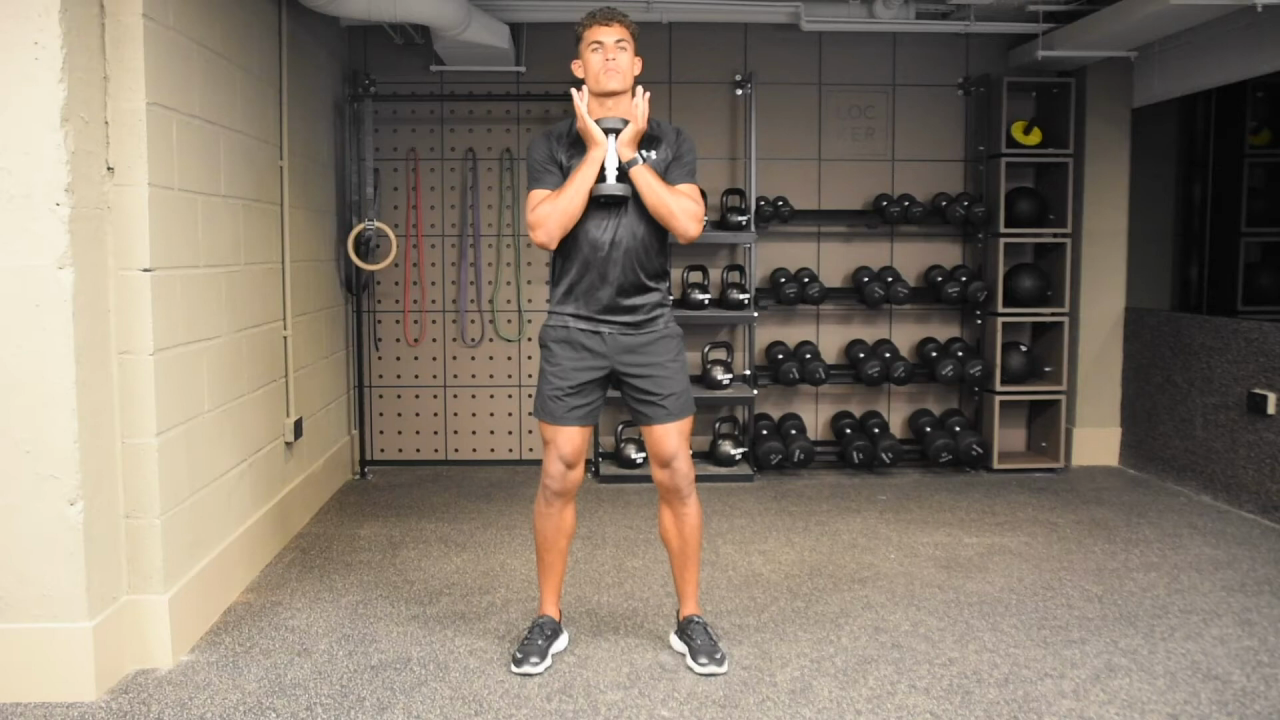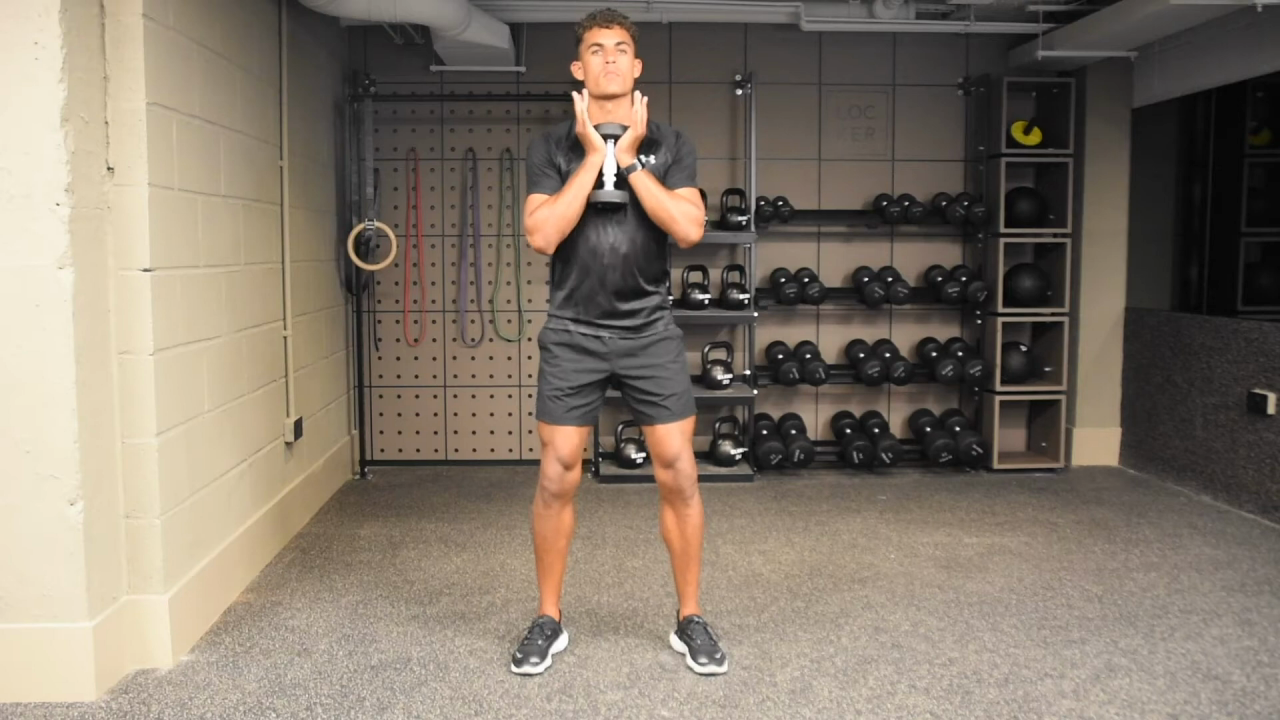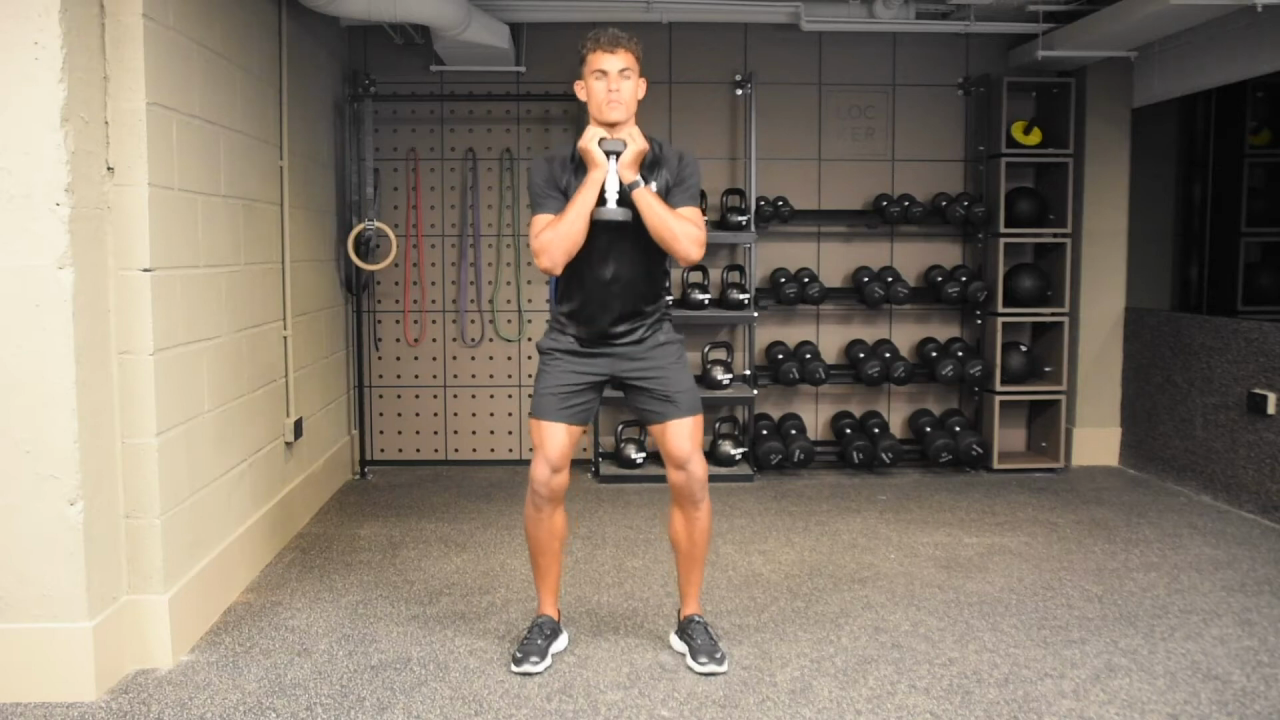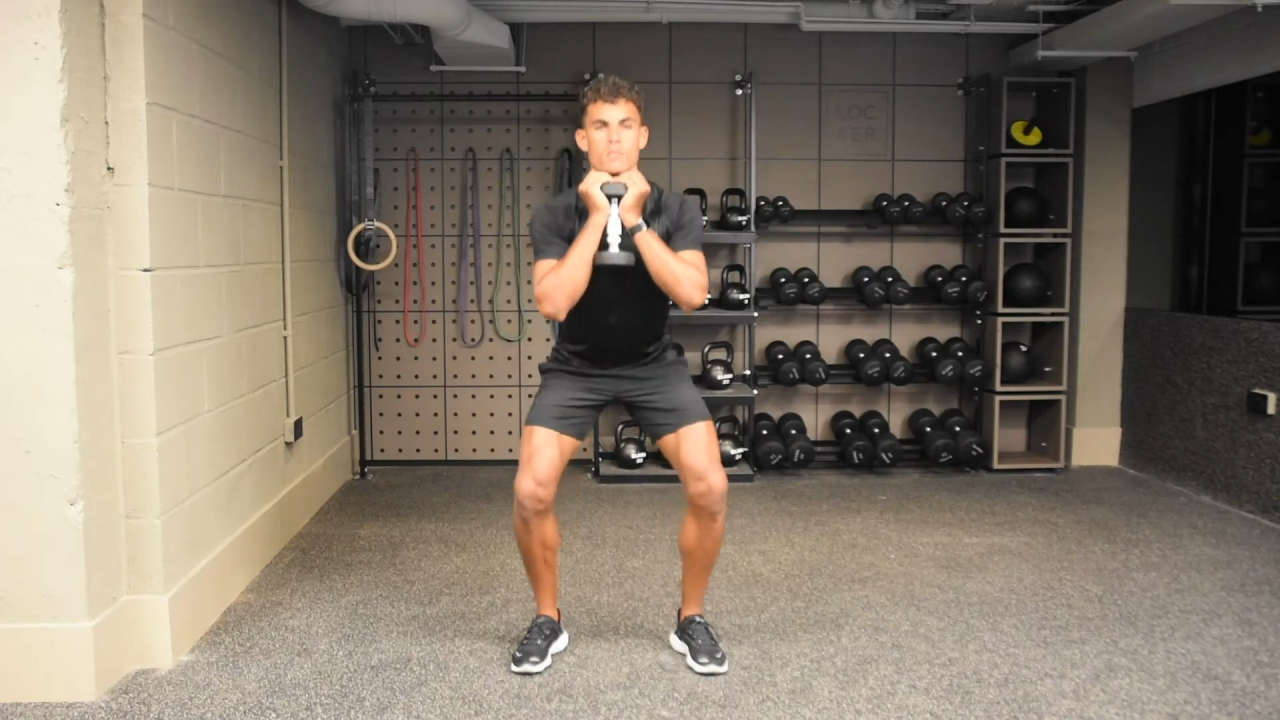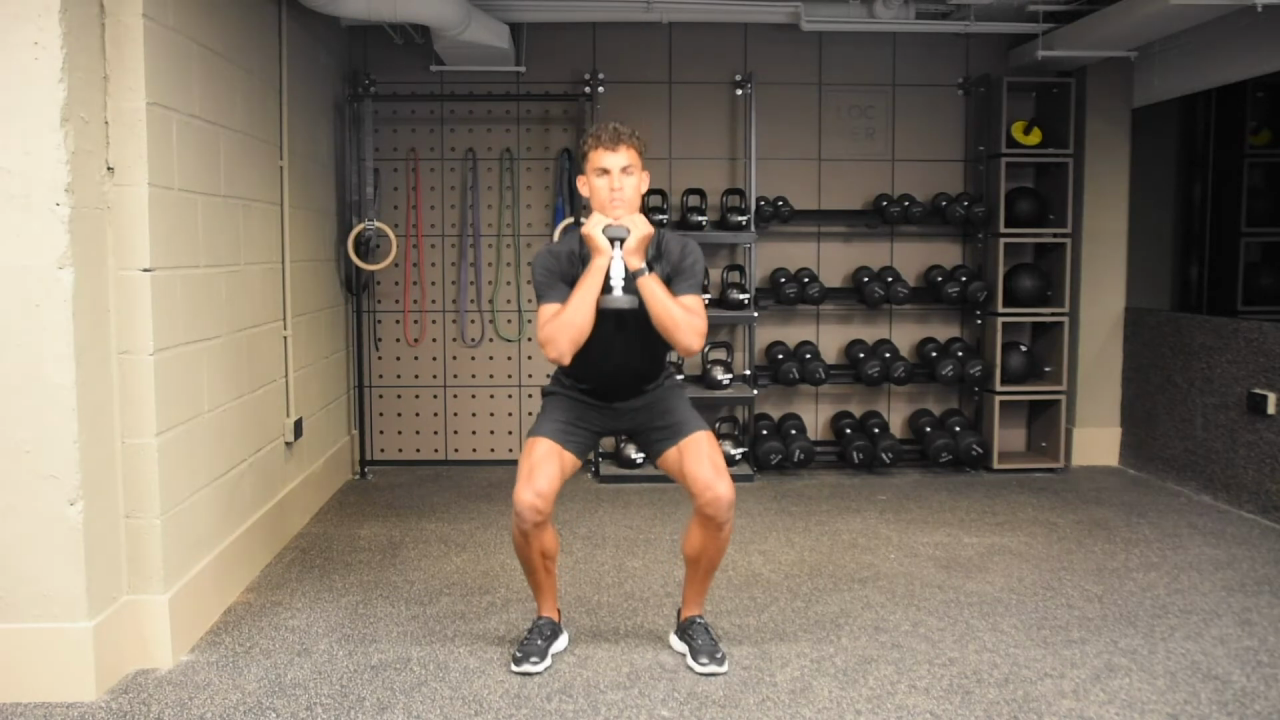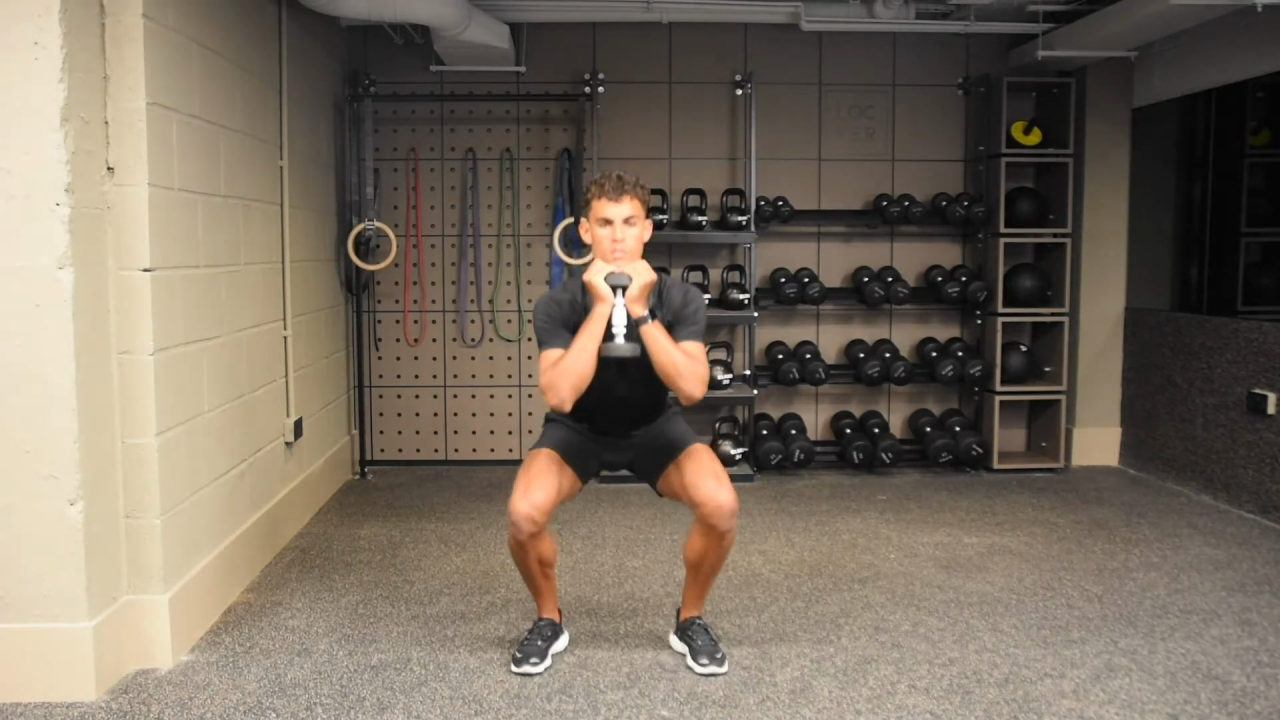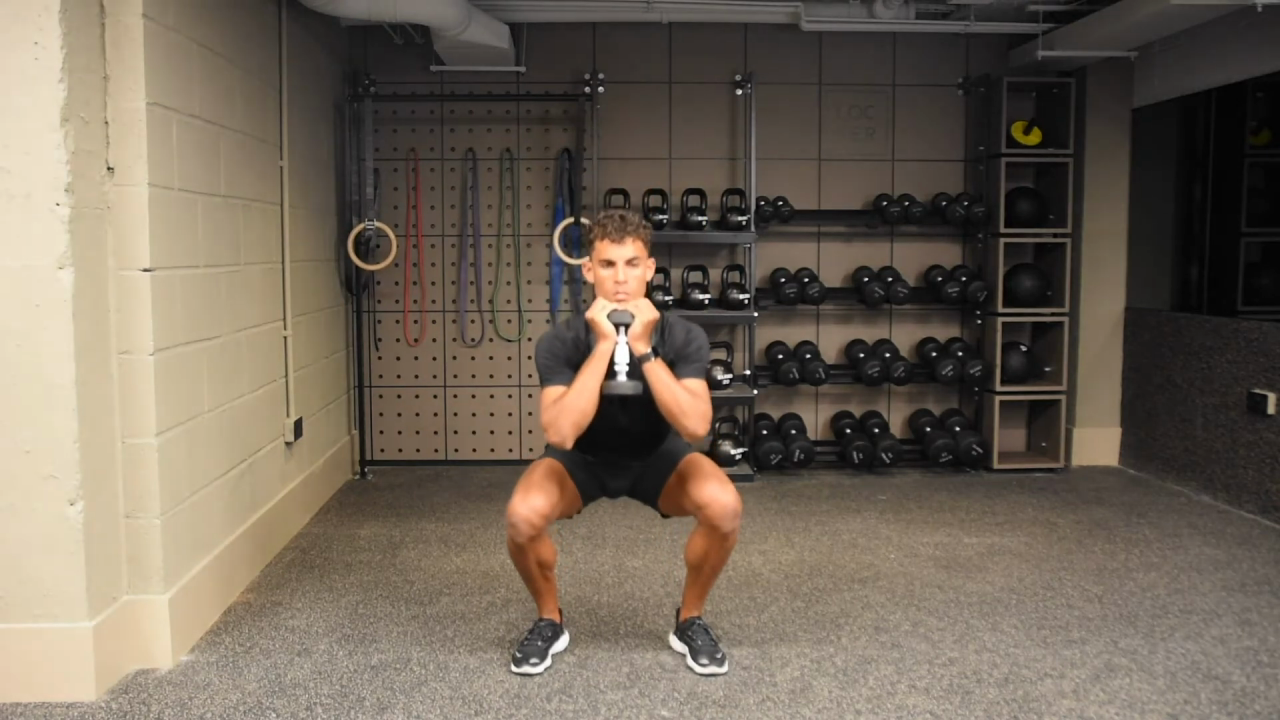
dt=0.4s
person 1, frame 1
left shoulder: (669, 141)
right shoulder: (553, 144)
left elbow: (689, 224)
right elbow: (543, 231)
left wrist: (629, 155)
right wrist: (594, 152)
left hip: (650, 329)
right hip: (574, 329)
left knee: (675, 473)
right knee: (560, 475)
left ankle: (689, 620)
right ankle: (548, 620)
person 1, frame 2
left shoulder: (669, 144)
right shoulder: (551, 147)
left elbow: (689, 228)
right elbow: (541, 236)
left wrist: (629, 161)
right wrist: (593, 157)
left hip: (649, 331)
right hip: (573, 333)
left knee: (678, 474)
right knee: (558, 476)
left ankle: (690, 619)
right ankle: (548, 620)
person 1, frame 3
left shoulder: (673, 165)
right shoulder: (553, 169)
left elbow: (691, 249)
right elbow: (549, 257)
left wrist: (631, 176)
right wrist: (595, 174)
left hip: (650, 337)
right hip: (573, 341)
left knee: (690, 475)
right knee: (546, 478)
left ankle: (690, 619)
right ankle: (548, 619)
person 1, frame 4
left shoulder: (676, 210)
right shoulder: (555, 216)
left elbow: (692, 294)
right elbow: (552, 304)
left wrist: (635, 222)
right wrist: (596, 218)
left hip: (653, 365)
right hip: (576, 367)
left knee: (709, 487)
right knee: (532, 491)
left ankle: (691, 620)
right ankle: (547, 620)
person 1, frame 5
left shoulder: (678, 253)
right shoulder: (557, 259)
left elbow: (691, 341)
right elbow: (557, 350)
left wrist: (637, 266)
right wrist: (599, 261)
left hip: (652, 393)
right hip: (577, 396)
left knee: (718, 496)
right knee: (529, 503)
left ankle: (690, 620)
right ankle: (548, 621)
person 1, frame 6
left shoulder: (680, 298)
right shoulder: (559, 304)
left elbow: (693, 388)
right elbow: (558, 397)
left wrist: (640, 312)
right wrist: (601, 308)
left hip: (654, 427)
right hip: (579, 430)
left knee: (721, 505)
right knee: (525, 512)
left ankle: (690, 620)
right ankle: (548, 621)
person 1, frame 7
left shoulder: (683, 337)
right shoulder: (561, 342)
left elbow: (696, 426)
right elbow: (560, 435)
left wrist: (644, 349)
right wrist: (603, 346)
left hip: (655, 455)
right hip: (584, 458)
left knee: (724, 505)
right knee: (523, 515)
left ankle: (690, 620)
right ankle: (550, 621)
